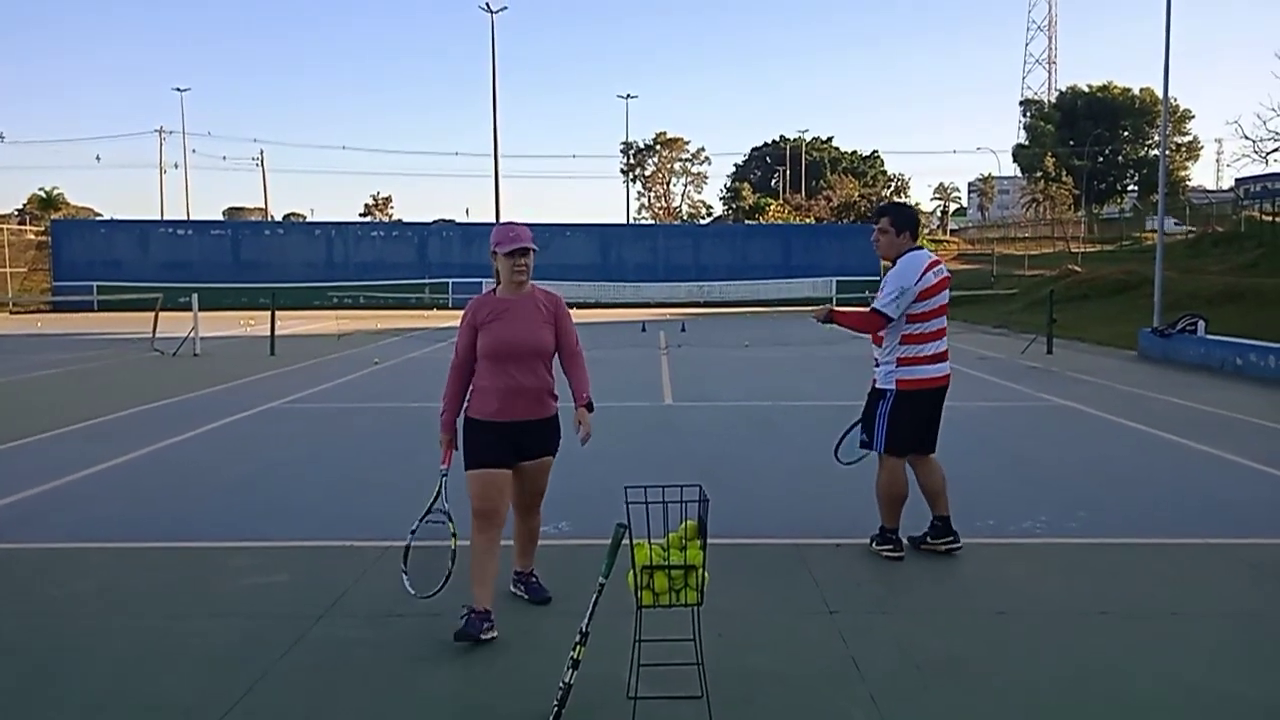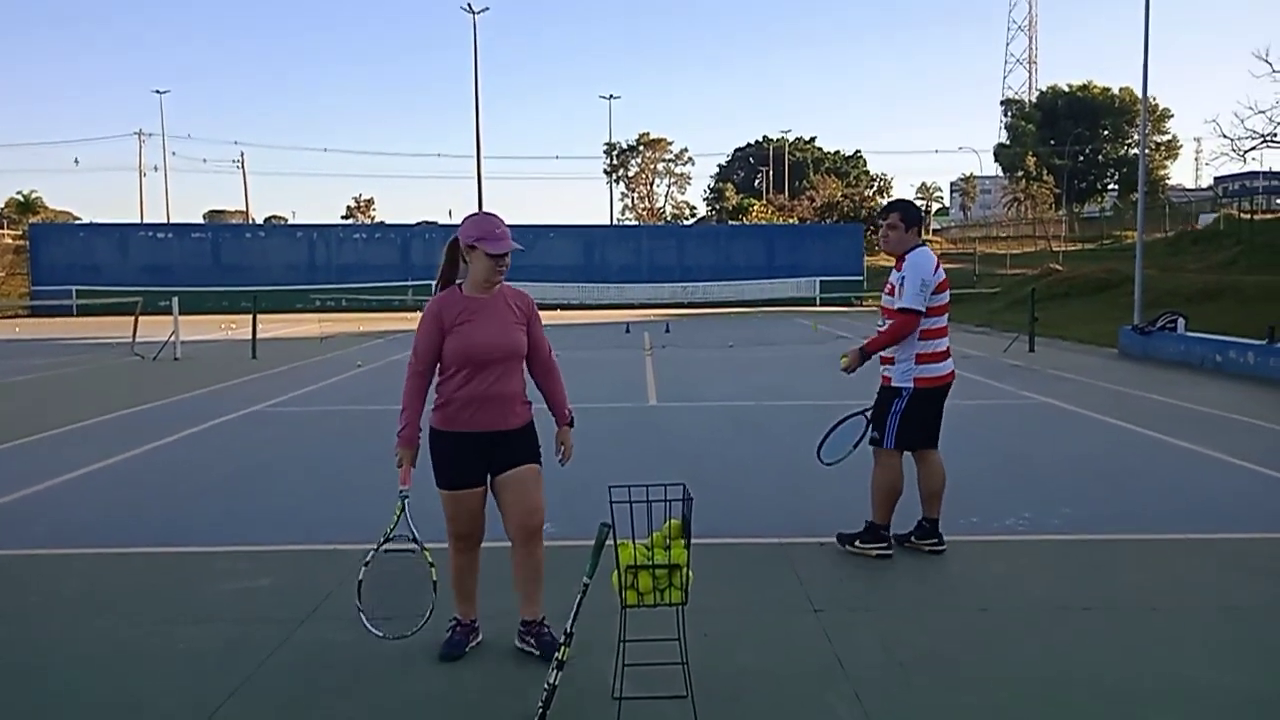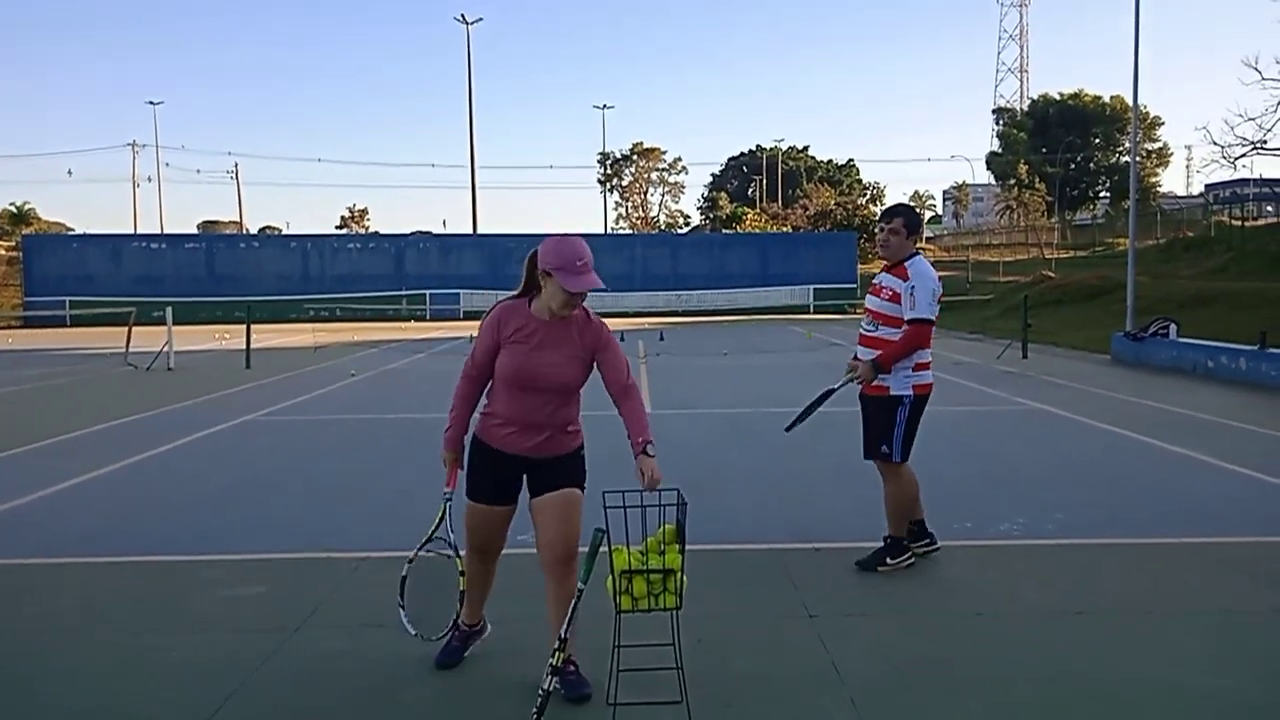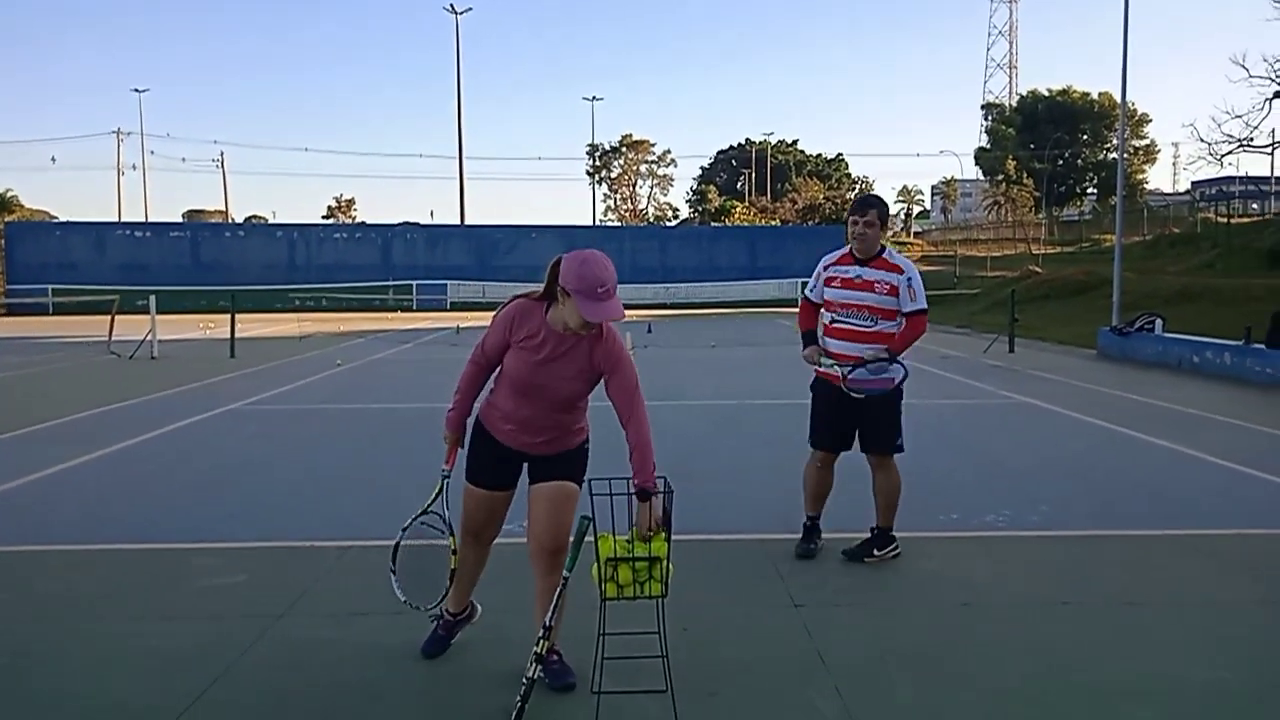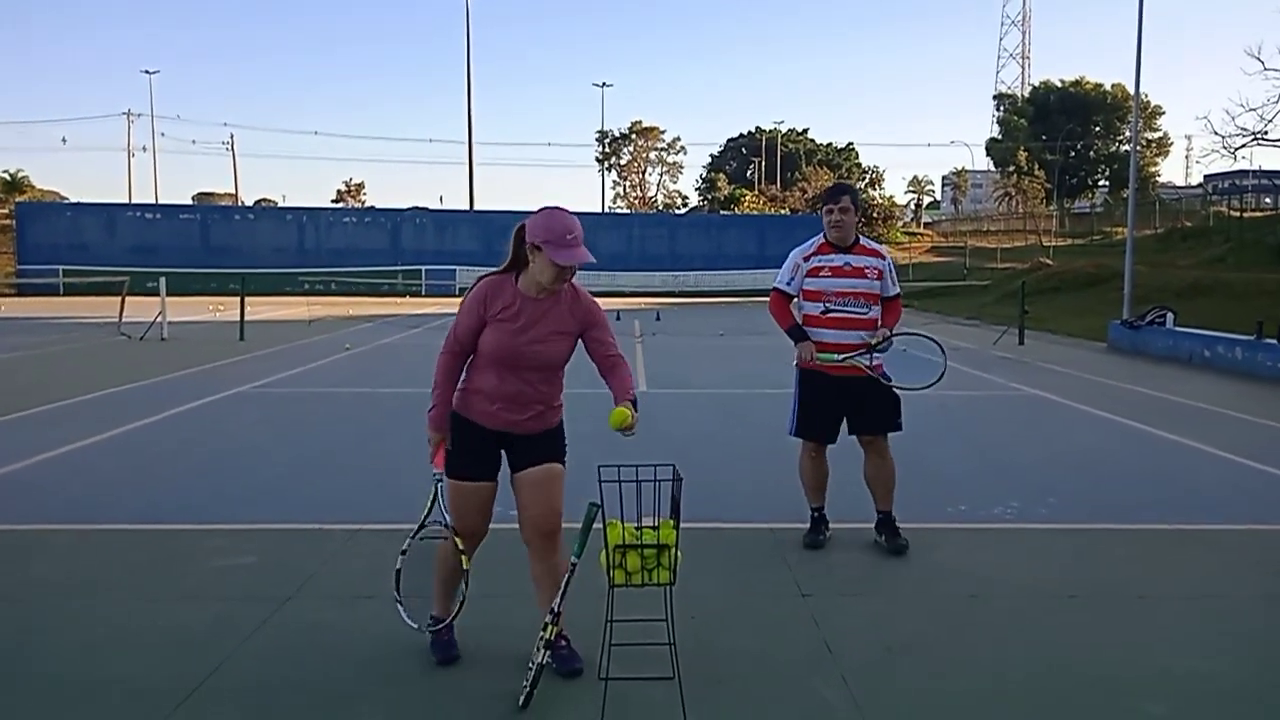
dt=0.5s
person 1, frame 1
left shoulder: (552, 304)
right shoulder: (478, 309)
left elbow: (572, 357)
right elbow: (461, 367)
left wrist: (582, 403)
right wrist: (448, 420)
left hip: (539, 424)
right hip: (485, 426)
left knee: (528, 508)
right knee: (486, 517)
left ankle: (523, 574)
right ankle: (480, 613)
person 1, frame 2
left shoulder: (521, 304)
right shoulder: (441, 308)
left elbow: (543, 365)
right elbow: (419, 373)
left wrist: (564, 419)
right wrist: (407, 435)
left hip: (515, 433)
right hip: (455, 438)
left knee: (529, 529)
right knee: (464, 537)
left ankle: (532, 626)
right ankle: (465, 623)
person 1, frame 3
left shoulder: (593, 331)
right shoulder: (505, 316)
left elbow: (625, 391)
right elbow: (472, 377)
left wrist: (643, 448)
right wrist: (453, 437)
left hip: (560, 454)
right hip: (493, 449)
left knee: (561, 557)
right knee: (481, 547)
left ankle: (563, 660)
right ankle: (470, 624)
person 1, frame 4
left shoulder: (608, 346)
right shoulder: (519, 315)
left elbow: (633, 417)
right elbow: (481, 362)
left wrist: (645, 492)
right wrist: (456, 418)
left hip: (561, 451)
right hip: (495, 436)
left knee: (550, 550)
right knee: (474, 532)
left ankle: (547, 649)
right ankle: (457, 610)
person 1, frame 5
left shoulder: (580, 305)
right shoulder: (489, 293)
left elbow: (612, 360)
right elbow: (452, 355)
left wrist: (625, 401)
right wrist: (438, 419)
left hip: (541, 431)
right hip: (474, 427)
left knee: (546, 534)
right knee: (464, 530)
left ankle: (556, 635)
right ankle: (440, 621)
person 2, frame 1
left shoulder: (904, 274)
right shoulder: (933, 265)
left elbow: (874, 323)
left wrist: (832, 315)
left hip: (901, 382)
right hip: (932, 377)
left knee: (891, 457)
right knee: (922, 455)
left ankle: (889, 537)
right ankle: (943, 529)
person 2, frame 2
left shoulder: (914, 267)
right shoulder: (919, 263)
left elbow: (904, 324)
left wrist: (864, 352)
left hip: (911, 379)
right hip: (932, 375)
left knee: (886, 451)
right knee: (925, 450)
left ankle: (877, 534)
right ankle: (929, 530)
person 2, frame 3
left shoulder: (919, 277)
right shoulder: (886, 272)
left elbow: (918, 334)
left wrist: (877, 365)
right wrist: (861, 359)
left hip: (900, 389)
right hip: (878, 386)
left knee: (890, 463)
right knee: (889, 462)
left ankle: (898, 546)
right ankle: (918, 533)
person 2, frame 4
left shoulder: (902, 271)
right shoulder: (829, 264)
left elbow: (917, 321)
right elbow: (809, 307)
left wrist: (890, 352)
right wrist: (810, 342)
right hip: (831, 379)
left knee: (880, 458)
right knee: (821, 455)
left ankle: (884, 538)
right ankle: (811, 527)
person 2, frame 5
left shoulder: (879, 257)
right shoulder: (804, 256)
left elbow: (892, 301)
right elbow: (778, 301)
left wrist: (886, 327)
right wrist: (799, 338)
left hip: (865, 368)
right hip: (817, 369)
left knee: (876, 443)
right knee: (813, 444)
left ankle: (886, 521)
right ankle: (818, 518)
